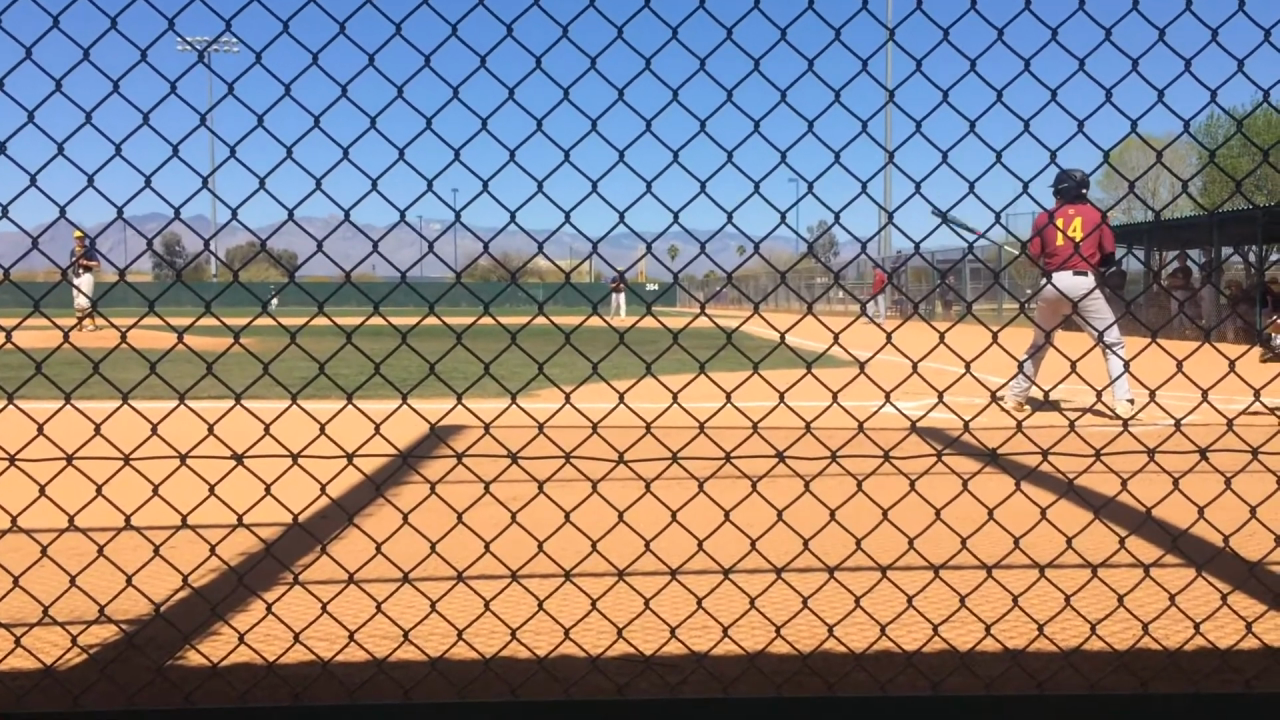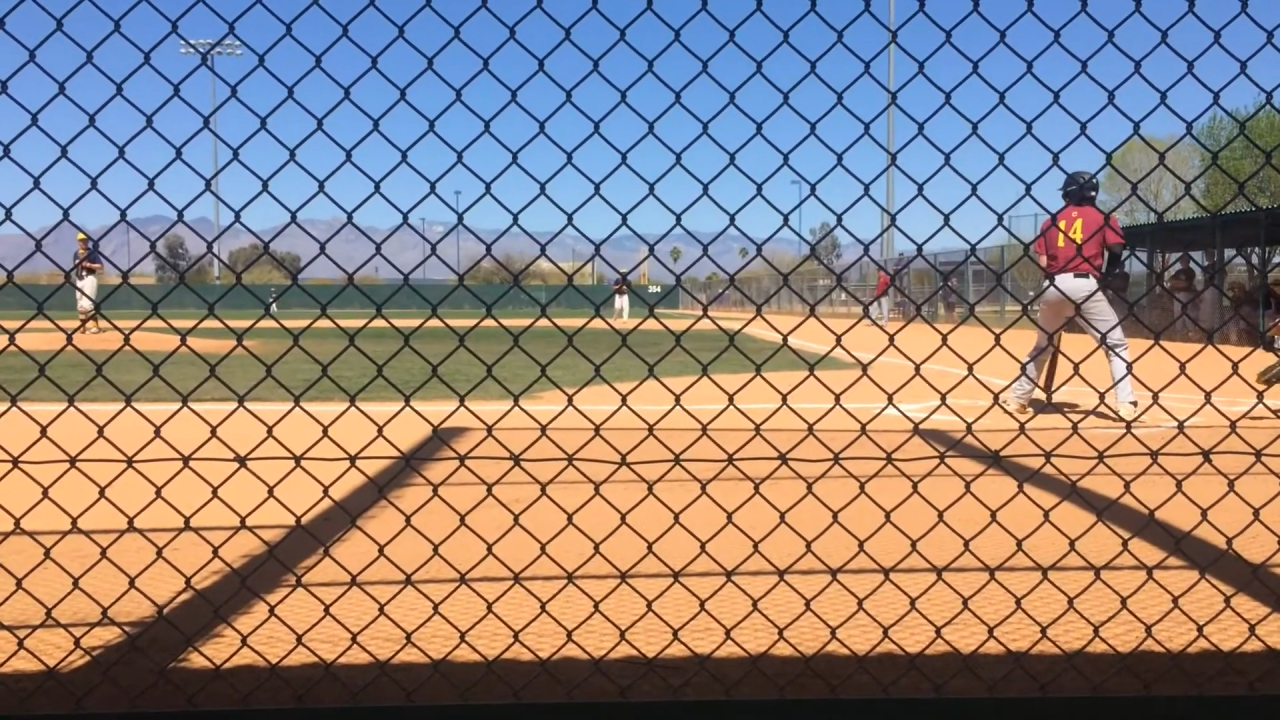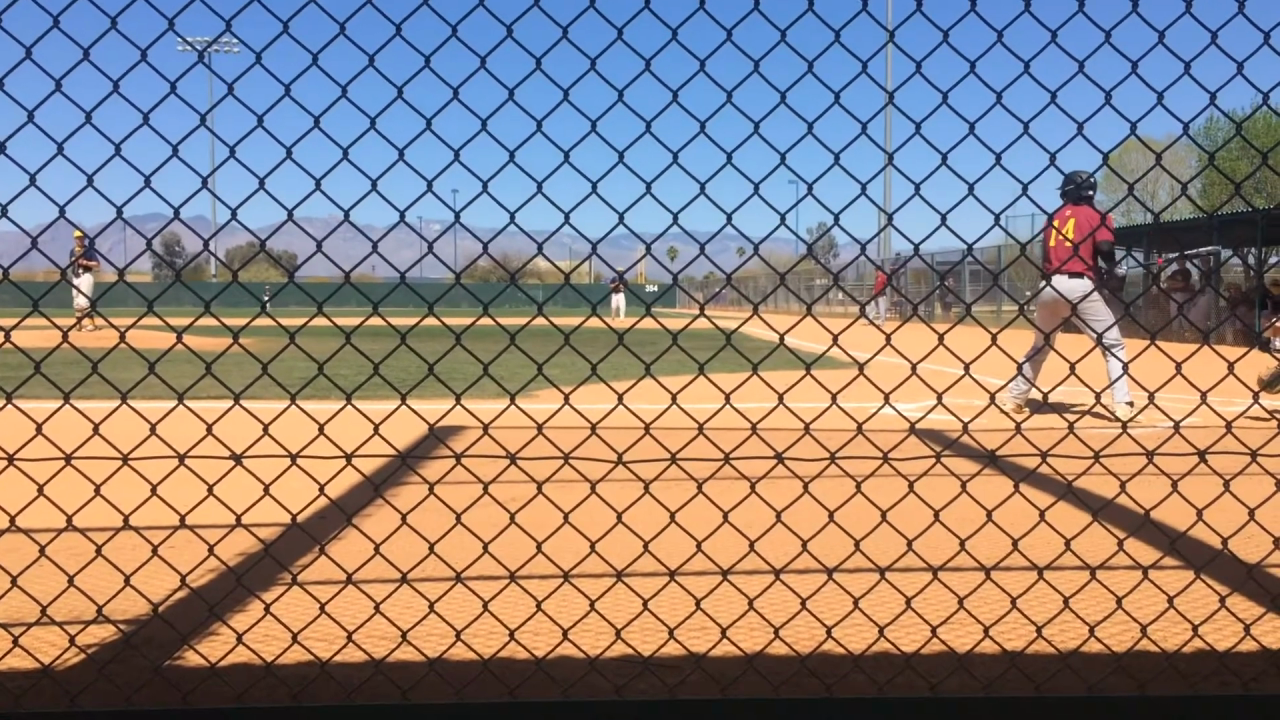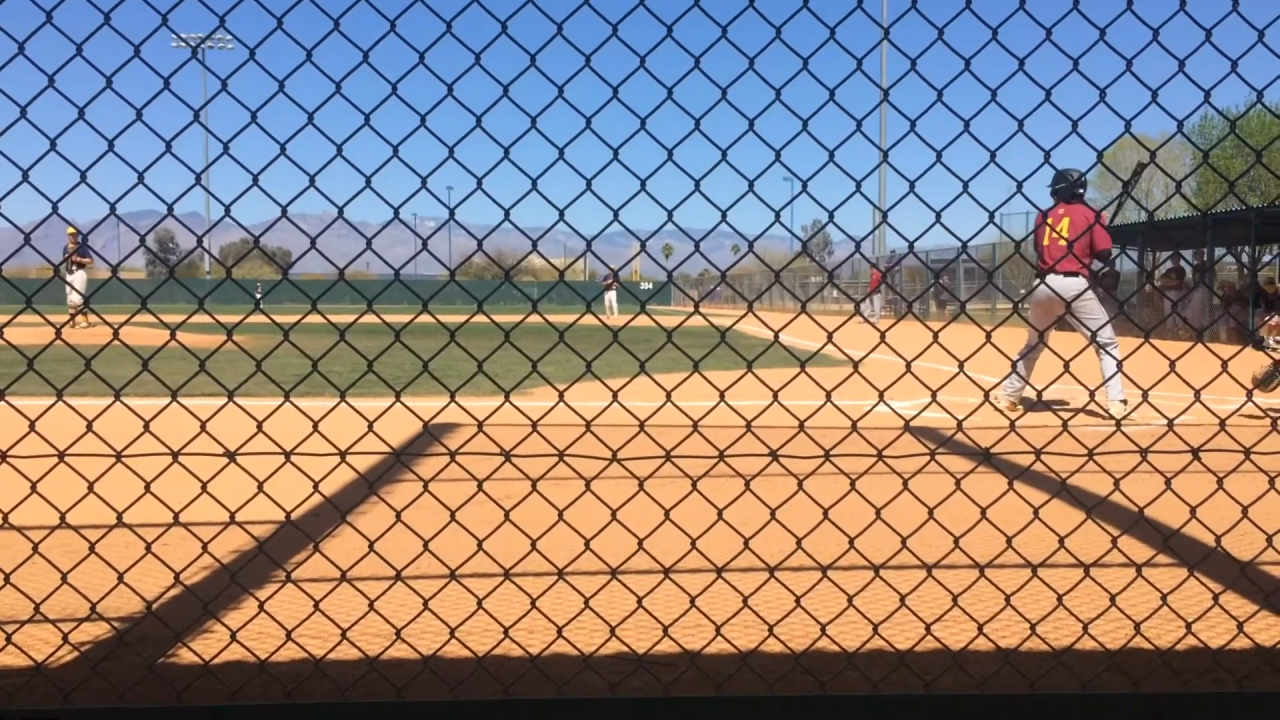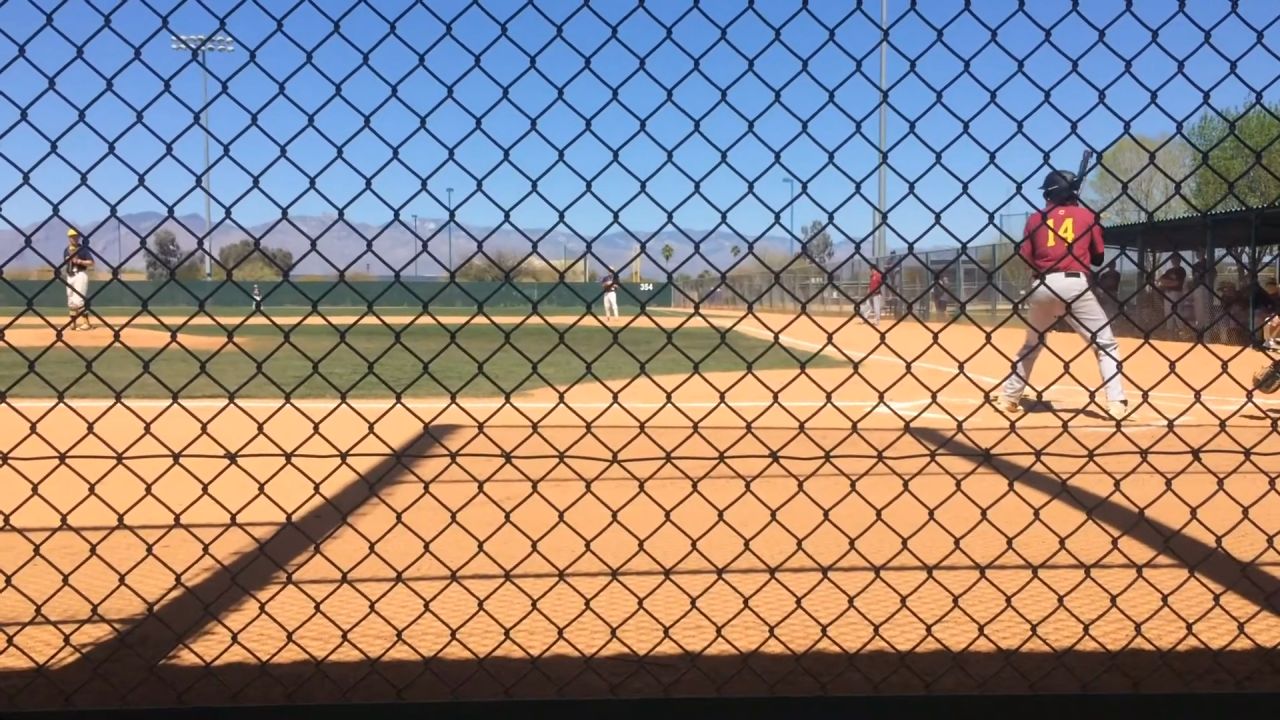
dt=0.3s
person 1, frame 1
left shoulder: (1044, 218)
right shoulder: (1097, 216)
left elbow: (1034, 259)
right elbow: (1109, 259)
left hip: (1051, 285)
right hip: (1083, 283)
left knee: (1039, 343)
right knee: (1113, 343)
left ankle: (1014, 397)
right ankle: (1123, 402)
person 1, frame 2
left shoulder: (1052, 220)
right shoulder: (1102, 217)
left elbow: (1043, 261)
right elbow: (1116, 249)
right wrist: (1105, 272)
left hip: (1053, 286)
right hip: (1085, 285)
left knee: (1042, 345)
right knee: (1117, 345)
left ankle: (1017, 399)
right ankle: (1126, 404)
person 1, frame 3
left shoulder: (1054, 218)
right shoulder: (1097, 216)
right elbow: (1105, 246)
right wrist: (1113, 267)
left hip: (1049, 287)
right hip: (1080, 286)
left knee: (1040, 346)
right knee: (1113, 345)
left ankle: (1014, 399)
right ankle: (1122, 404)
person 1, frame 4
left shoulder: (1043, 216)
right shoulder: (1090, 214)
right elbow: (1104, 255)
right wrist: (1087, 249)
left hip: (1043, 285)
right hip: (1075, 284)
left knee: (1033, 344)
right knee: (1106, 343)
left ankle: (1008, 397)
right ankle: (1116, 402)
person 1, frame 5
left shoulder: (1036, 218)
right shoulder: (1087, 216)
left elbow: (1027, 259)
right elbow: (1098, 258)
left hip: (1043, 286)
right hip: (1075, 284)
left knee: (1031, 344)
right knee: (1105, 345)
left ankle: (1008, 398)
right ankle: (1116, 403)
